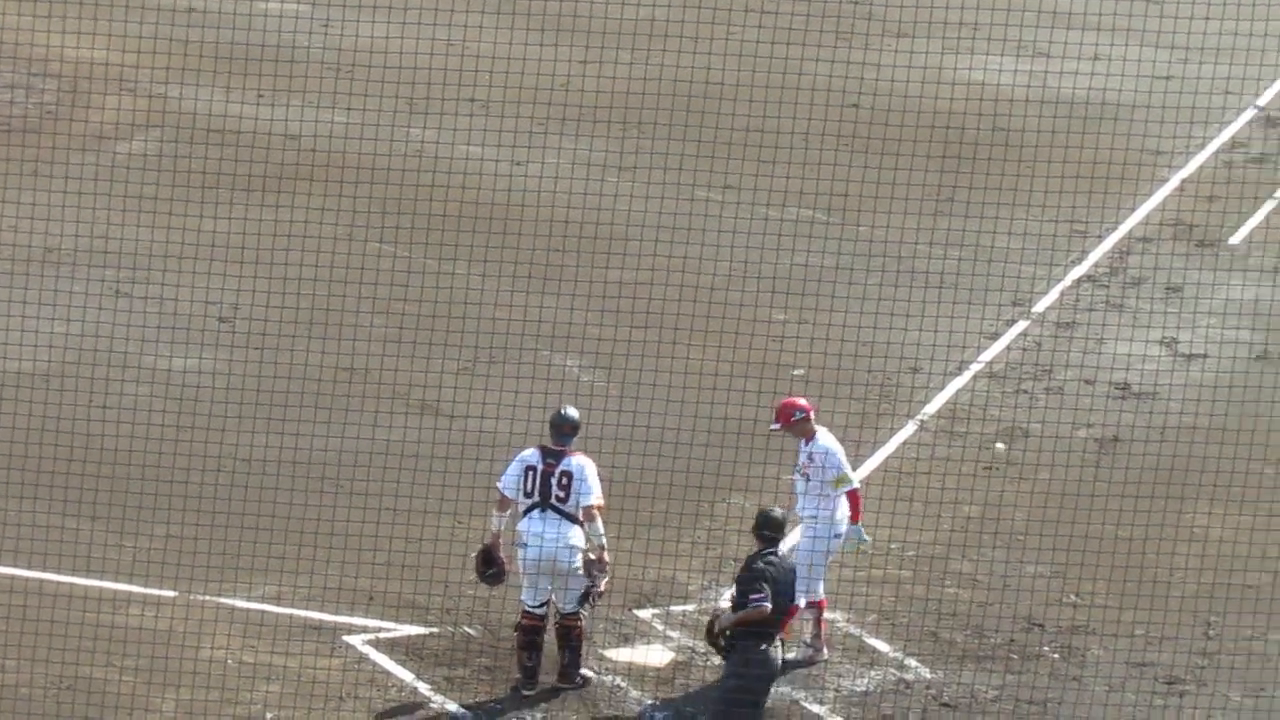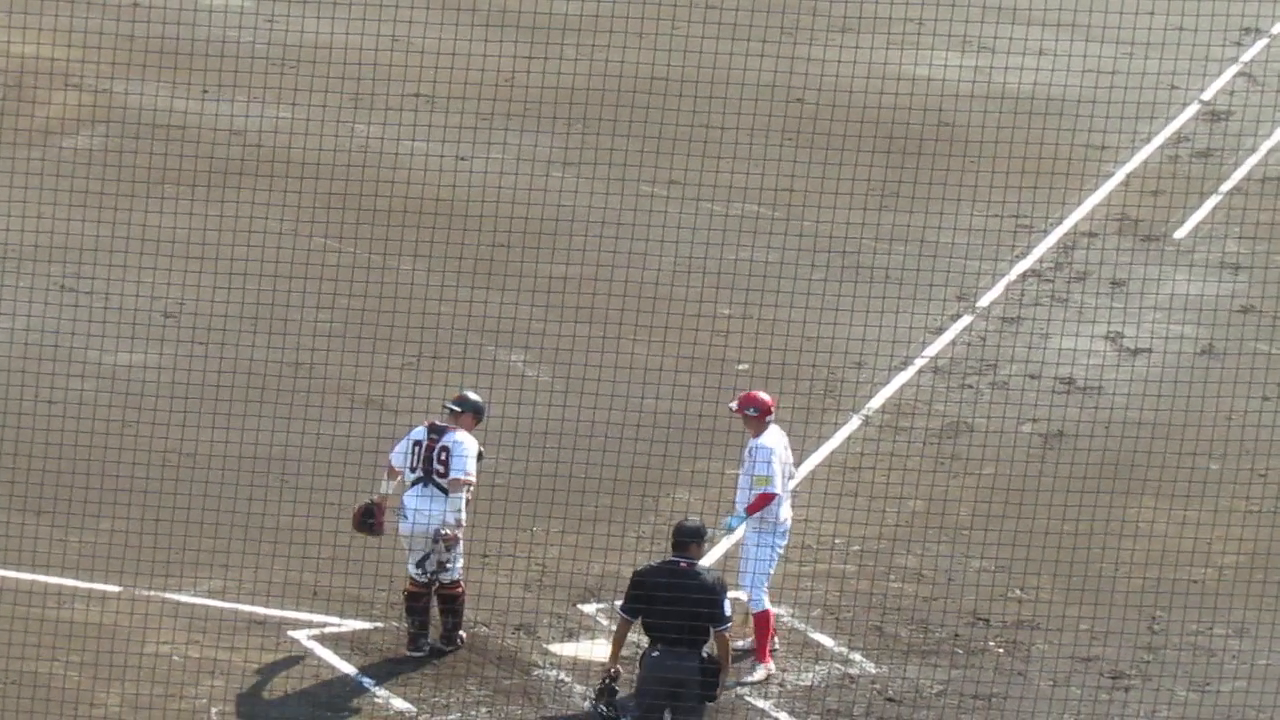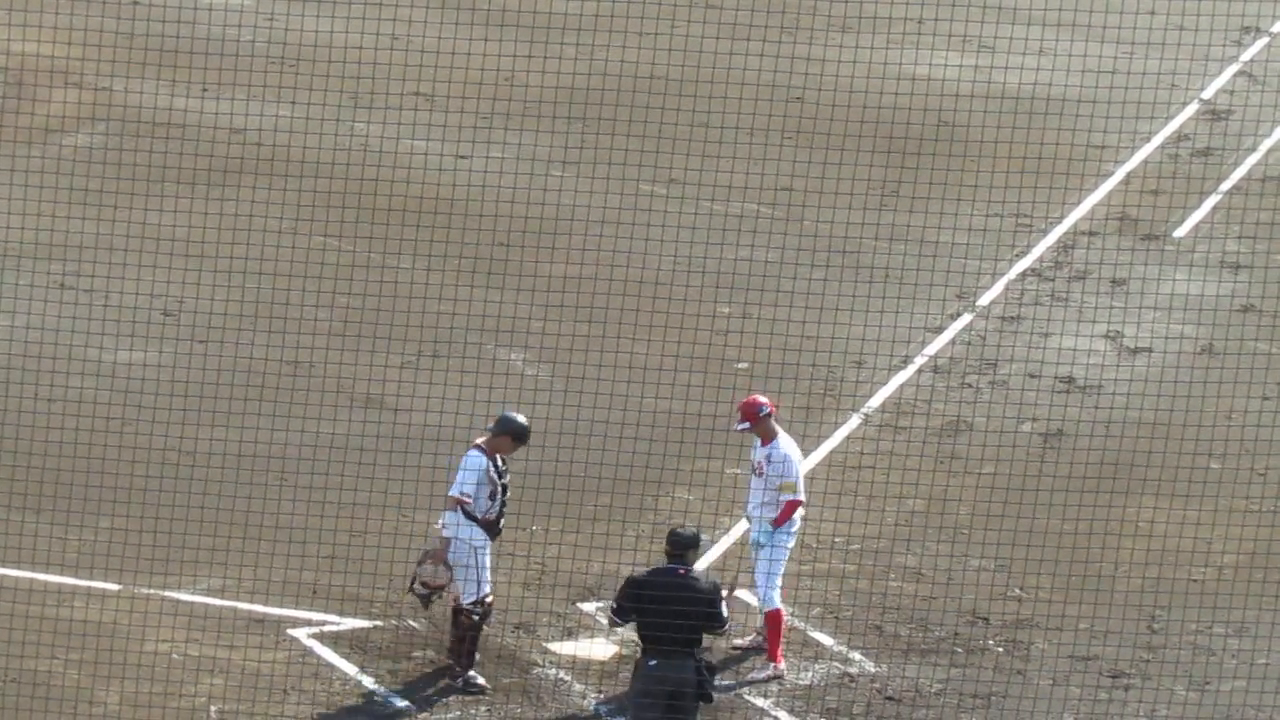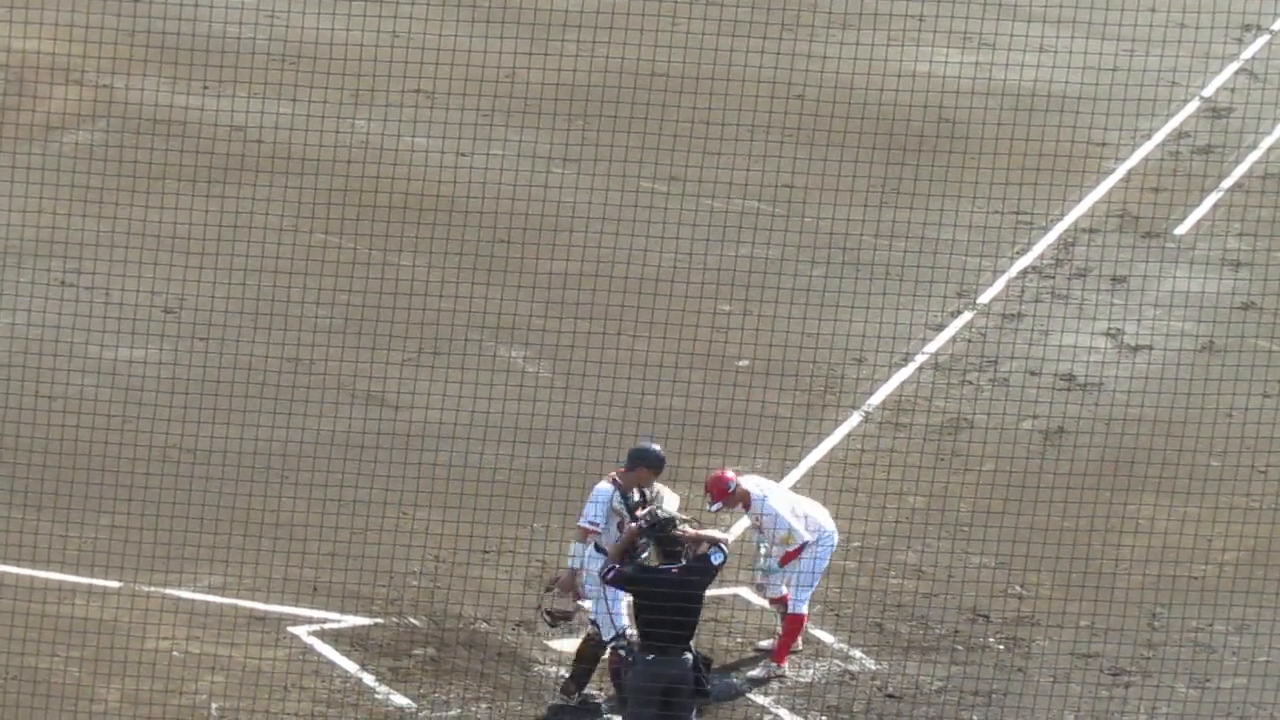
dt=1s
person 1, frame 1
left shoulder: (526, 457)
right shoulder: (583, 464)
left elbow: (504, 499)
right elbow: (590, 511)
left wrist: (495, 534)
right wrist: (601, 549)
left hip: (531, 544)
right hip: (567, 547)
left knee: (532, 612)
right knee: (571, 611)
left ankle: (528, 678)
right ankle: (569, 673)
person 1, frame 2
left shoulder: (419, 432)
right shoulder: (465, 441)
left elbow: (394, 466)
right elbow: (458, 485)
left wrist: (383, 495)
right wrist: (457, 525)
left hip: (411, 517)
right hip: (443, 521)
left knee: (419, 577)
right knee: (450, 579)
left ankle: (417, 641)
right ankle: (450, 637)
person 1, frame 3
left shoulder: (492, 455)
right shoulder: (477, 459)
right elbow: (455, 502)
right wrist: (444, 543)
left hip: (475, 536)
right hip: (470, 538)
left knee: (463, 592)
right knee: (479, 603)
left ankle: (458, 649)
right ankle: (461, 670)
person 1, frame 4
left shoulder: (643, 488)
right shoulder: (606, 491)
left elbow: (669, 498)
right elbow: (584, 532)
right wrist: (572, 572)
right hip: (603, 570)
left knee: (600, 633)
right knee: (620, 637)
left ankle: (573, 689)
person 2, frame 1
left shoulder: (826, 448)
right shoulder: (807, 441)
left elbow: (852, 488)
left wrist: (855, 525)
left hip: (823, 527)
right hip: (812, 524)
left knee: (796, 586)
right knee: (812, 586)
right ankle: (815, 645)
person 2, frame 2
left shoulder: (764, 445)
right shoulder: (774, 434)
left elbow: (770, 492)
right elbow: (789, 474)
left wrist: (741, 515)
left hip: (768, 527)
right hip: (759, 524)
left knee: (756, 591)
right knee: (749, 582)
left ankle: (763, 662)
right ankle: (765, 638)
person 2, frame 3
left shoulder: (786, 452)
right shoulder: (761, 442)
left elbow: (795, 500)
left wrist: (770, 529)
right wrist: (752, 506)
left hip: (777, 528)
right hip: (760, 522)
left knee: (766, 590)
right knee: (766, 581)
left ankle: (775, 662)
right ankle: (766, 635)
person 2, frame 4
left shoulder: (770, 509)
right shoulder: (745, 486)
left elbow: (801, 541)
left wrist: (778, 564)
left hip: (817, 537)
right hip: (793, 538)
left knee: (798, 597)
right knee: (771, 584)
left ankle: (778, 662)
right ankle: (789, 637)
person 3, frame 1
left shoulder: (755, 567)
right shoulder: (787, 566)
left elbow: (762, 609)
left wrist: (731, 619)
left hip: (749, 654)
right hip: (769, 652)
person 3, frame 2
left shoulder: (645, 576)
right shoulder: (712, 583)
left elbow: (625, 622)
right elbow: (721, 634)
left wrist: (613, 659)
right wrist: (724, 669)
left hip: (656, 660)
right hip: (692, 664)
person 3, frame 3
left shoulder: (639, 583)
right shoulder: (708, 588)
left elbow: (615, 621)
right elbow: (720, 629)
left hip: (651, 667)
right hip: (688, 669)
person 3, frame 4
left shoulder: (641, 576)
right shoulder: (697, 573)
left elbow: (606, 572)
right elbow: (723, 540)
left wrist: (627, 537)
right wrist: (696, 535)
left hip: (649, 662)
right hip: (683, 662)
